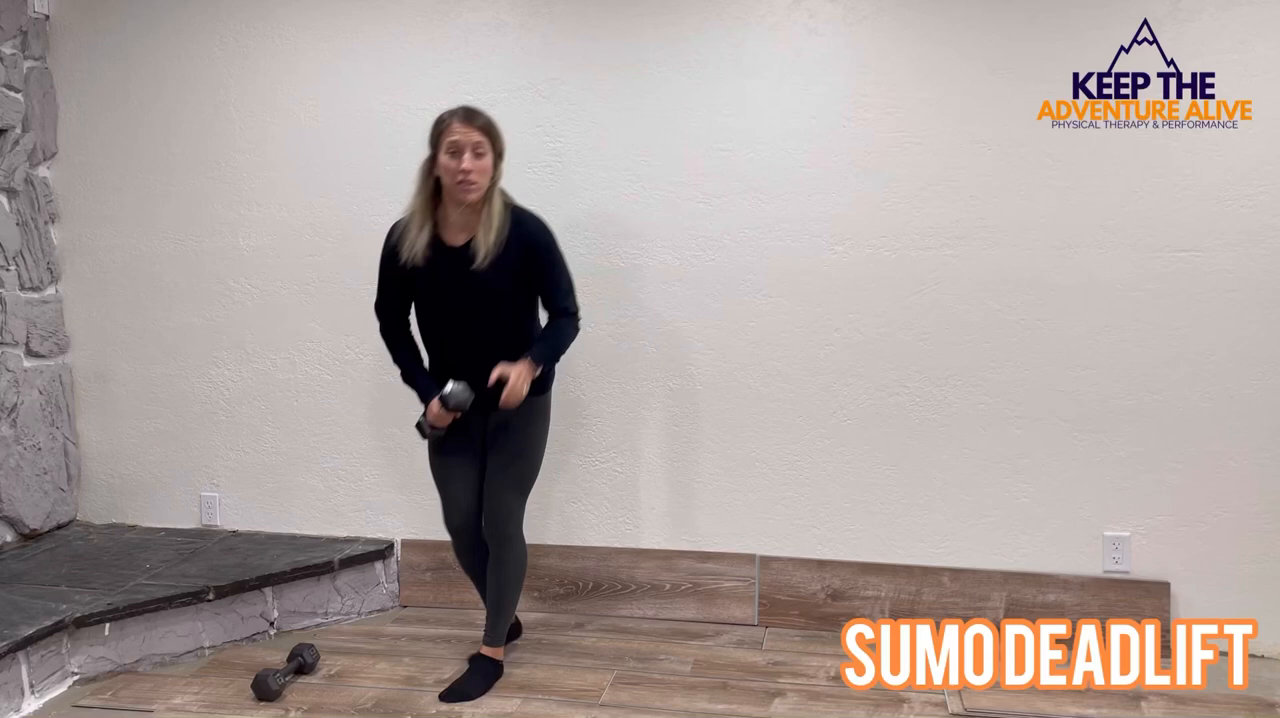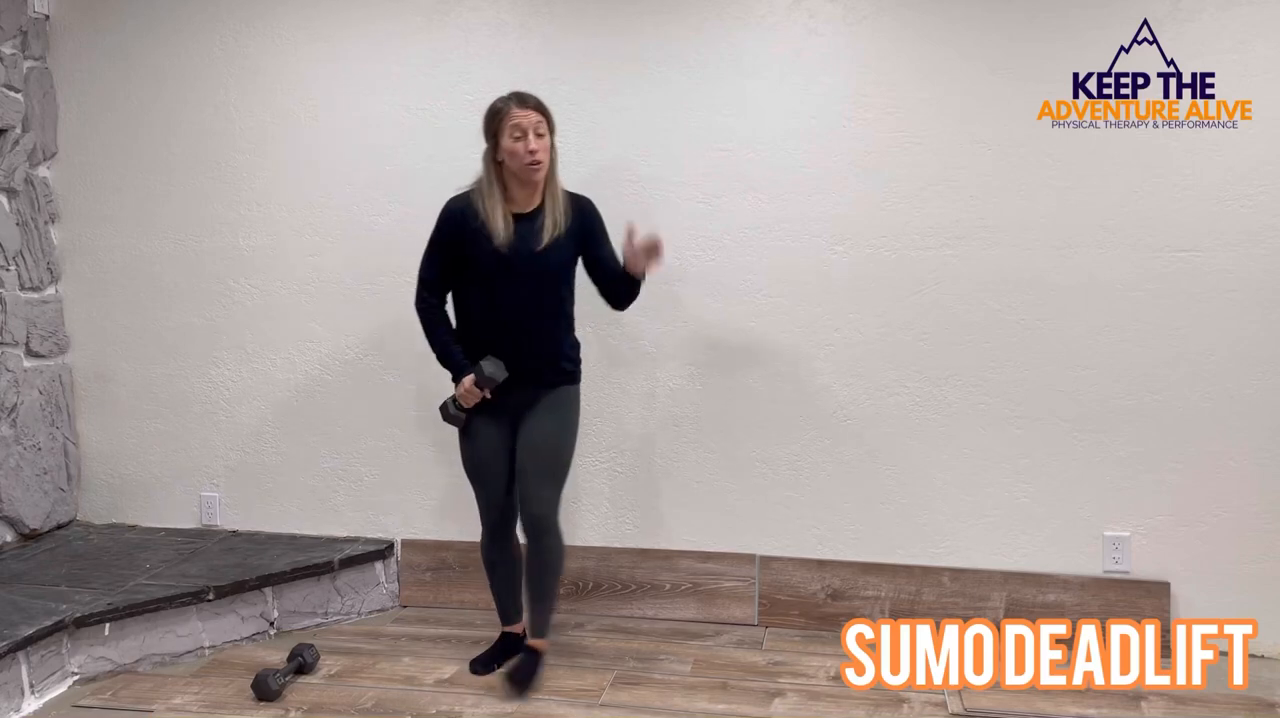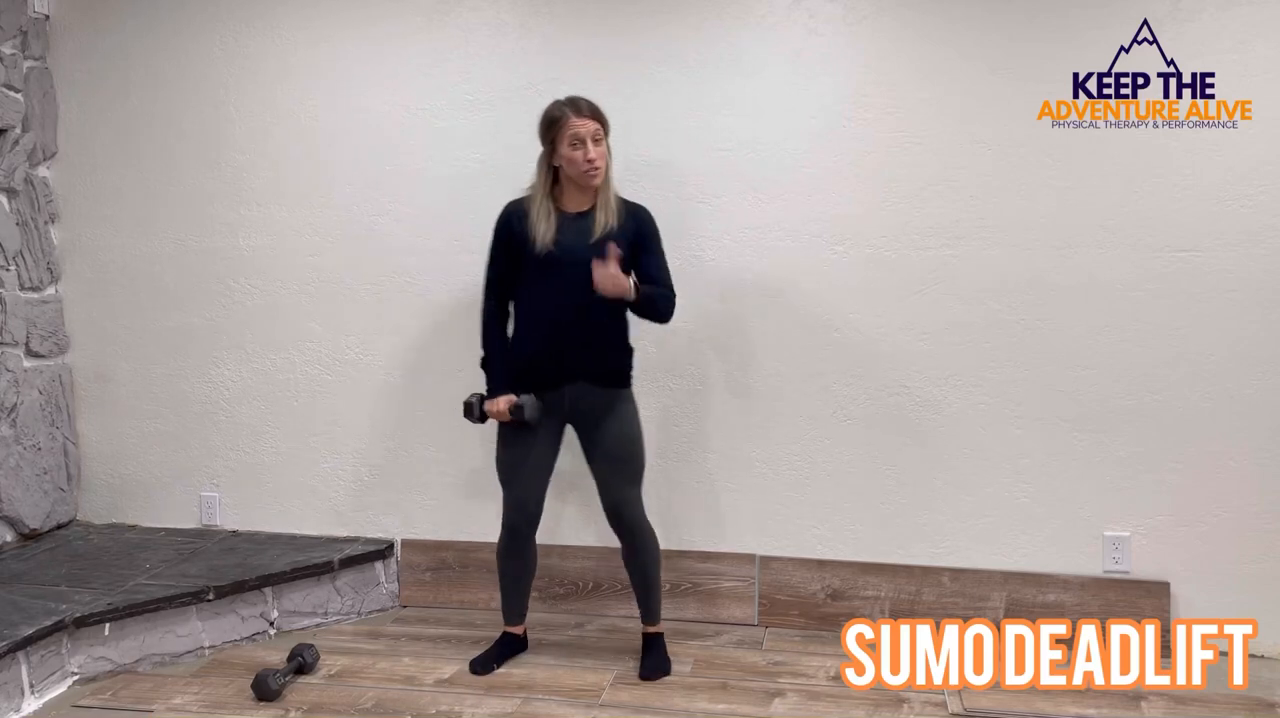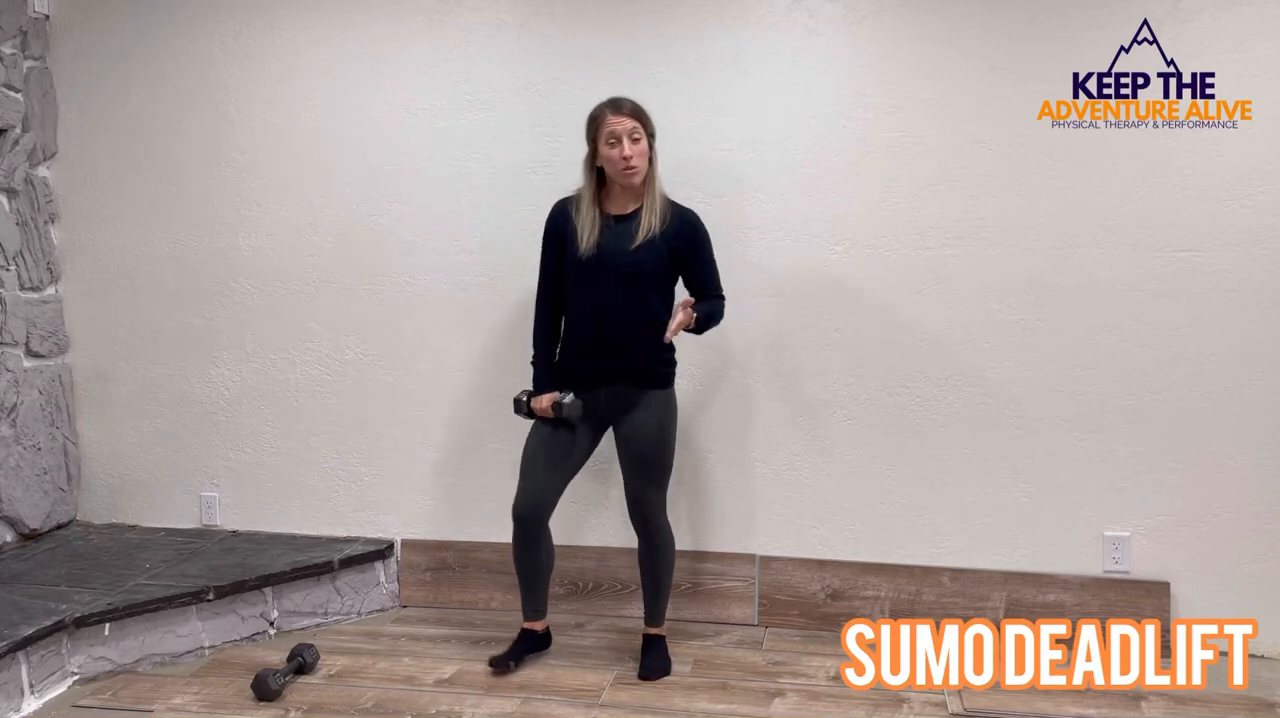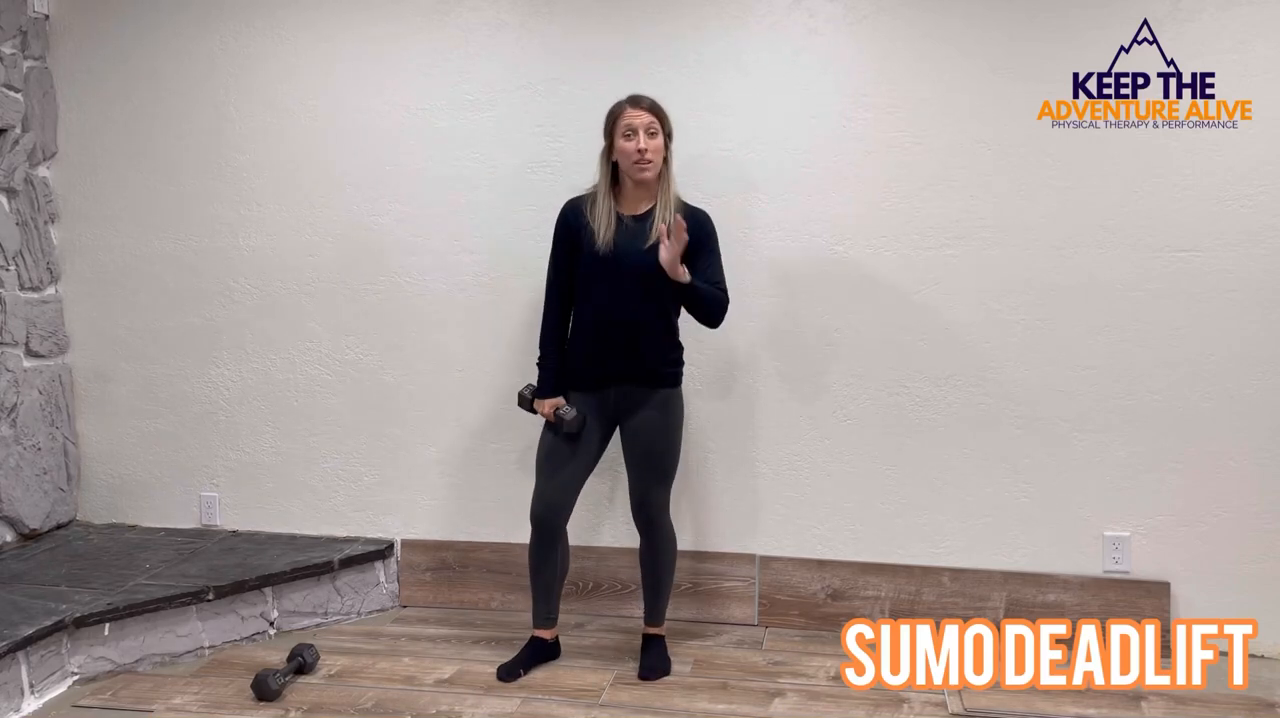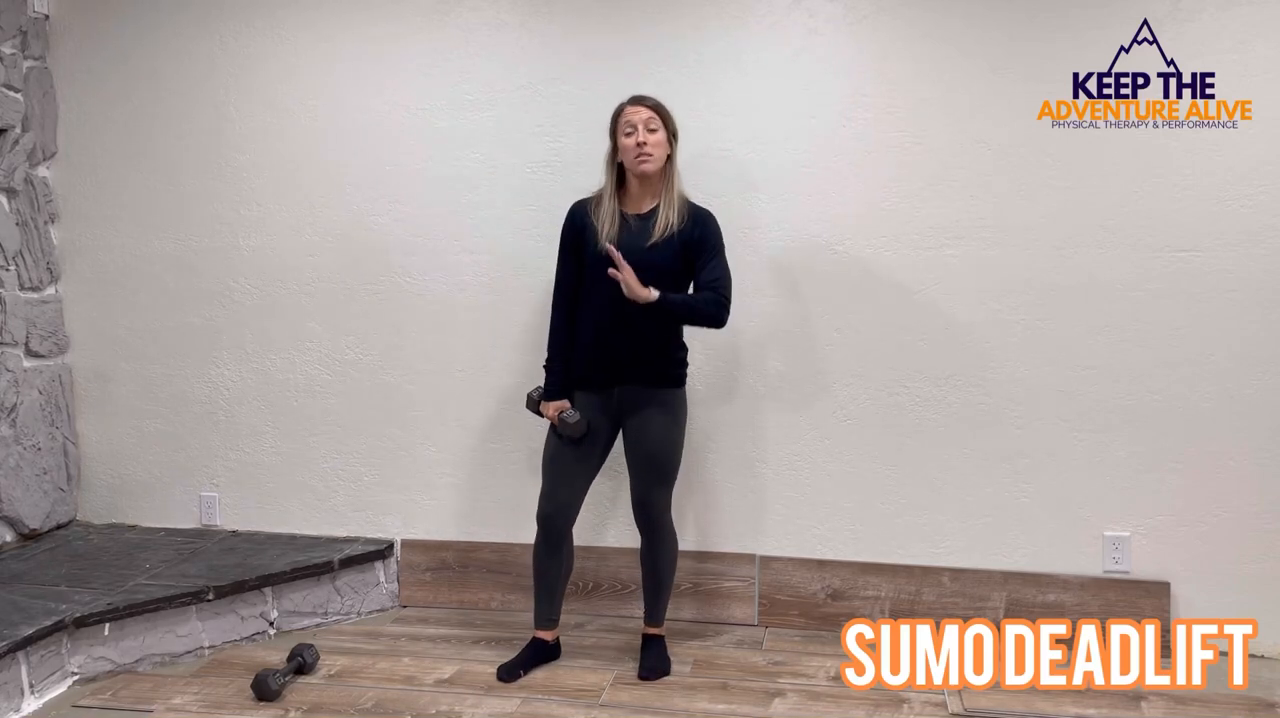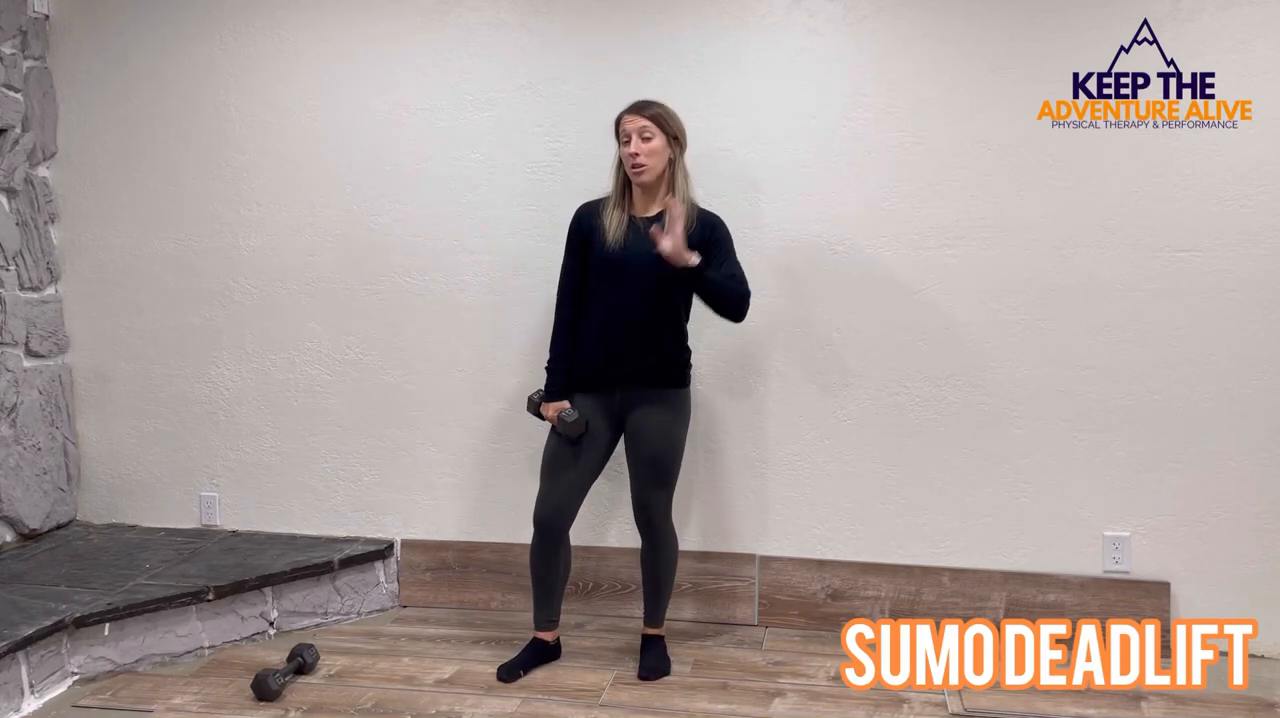
dt=0.3s
person 1, frame 1
left shoulder: (525, 232)
right shoulder: (406, 239)
left elbow: (565, 315)
right elbow: (391, 322)
left wrist: (530, 364)
right wrist: (425, 390)
left hip: (519, 400)
right hip: (451, 403)
left knee: (500, 523)
right knee: (461, 526)
left ankle: (491, 654)
right ankle: (503, 620)
person 1, frame 2
left shoulder: (577, 214)
right shoulder: (463, 215)
left elbow: (615, 294)
right elbow: (429, 298)
left wrist: (633, 268)
right wrist: (457, 369)
left hip: (551, 388)
right hip: (485, 391)
left knee: (538, 513)
right knee: (494, 518)
left ankle: (535, 642)
right ankle: (510, 632)
person 1, frame 3
left shoulder: (632, 220)
right shoulder: (519, 219)
left elbow: (663, 305)
right elbow: (495, 306)
left wrist: (626, 289)
right wrist: (495, 384)
left hip: (606, 391)
right hip: (532, 390)
left knee: (627, 516)
right knee: (517, 518)
left ankle: (653, 631)
right ankle: (513, 631)
person 1, frame 4
left shoulder: (680, 224)
right shoulder: (566, 218)
left elbow: (714, 301)
right elbow: (549, 304)
left wrist: (691, 316)
right wrist: (543, 382)
left hip: (646, 392)
right hip: (575, 389)
left knee: (649, 516)
right knee: (528, 507)
left ankle: (654, 633)
right ankle: (535, 628)
person 1, frame 5
left shoulder: (691, 221)
right shoulder: (578, 215)
left elbow: (715, 310)
right elbow: (557, 305)
left wrist: (678, 273)
right wrist: (548, 385)
left hip: (654, 390)
right hip: (582, 388)
left knee: (651, 514)
right knee: (547, 512)
left ankle: (654, 634)
right ankle: (544, 636)
person 1, frame 6
left shoulder: (695, 223)
right shoulder: (584, 217)
left elbow: (716, 308)
right elbow: (565, 306)
left wrist: (649, 295)
right wrist: (555, 387)
left hip: (657, 391)
right hip: (588, 389)
left knee: (653, 515)
right knee: (553, 514)
left ankle: (654, 634)
right ankle: (545, 637)
person 1, frame 7
left shoulder: (695, 230)
right shoulder: (591, 219)
left elbow: (736, 306)
right elbow: (567, 308)
left wrist: (686, 260)
right wrist: (555, 389)
left hip: (660, 393)
right hip: (589, 390)
left knee: (653, 517)
right knee: (550, 515)
left ankle: (654, 635)
right ankle: (544, 637)
